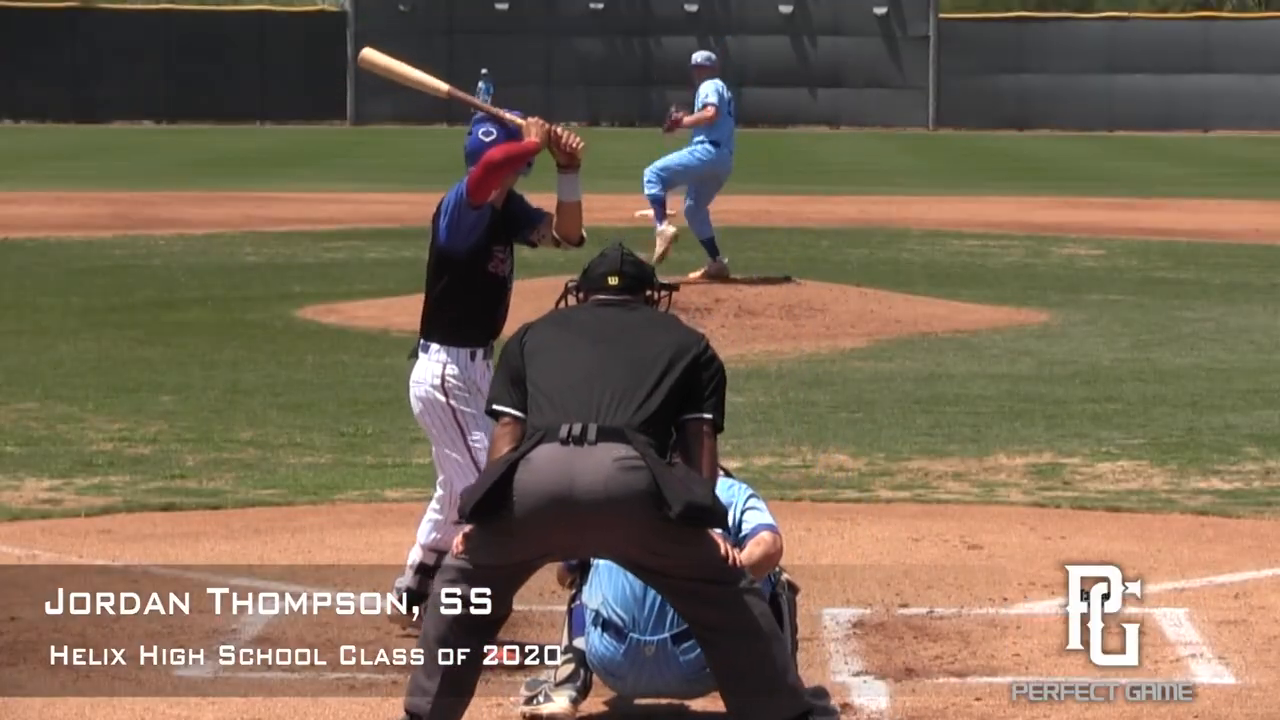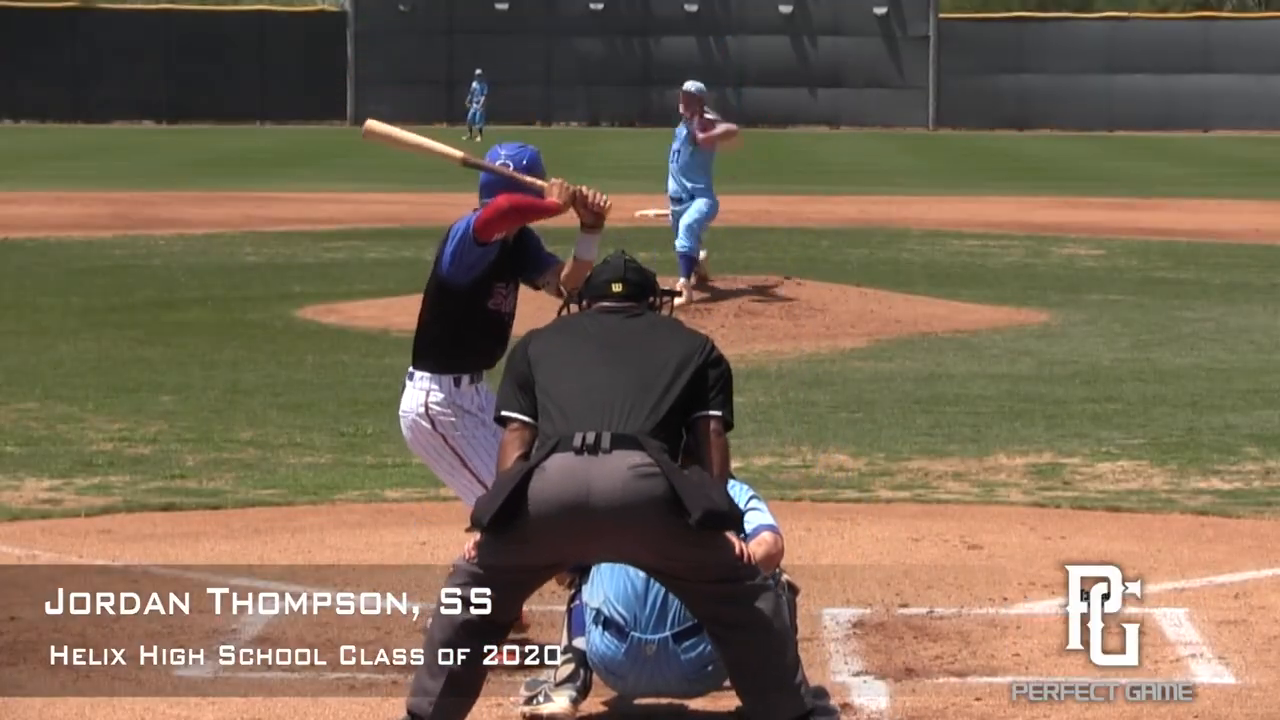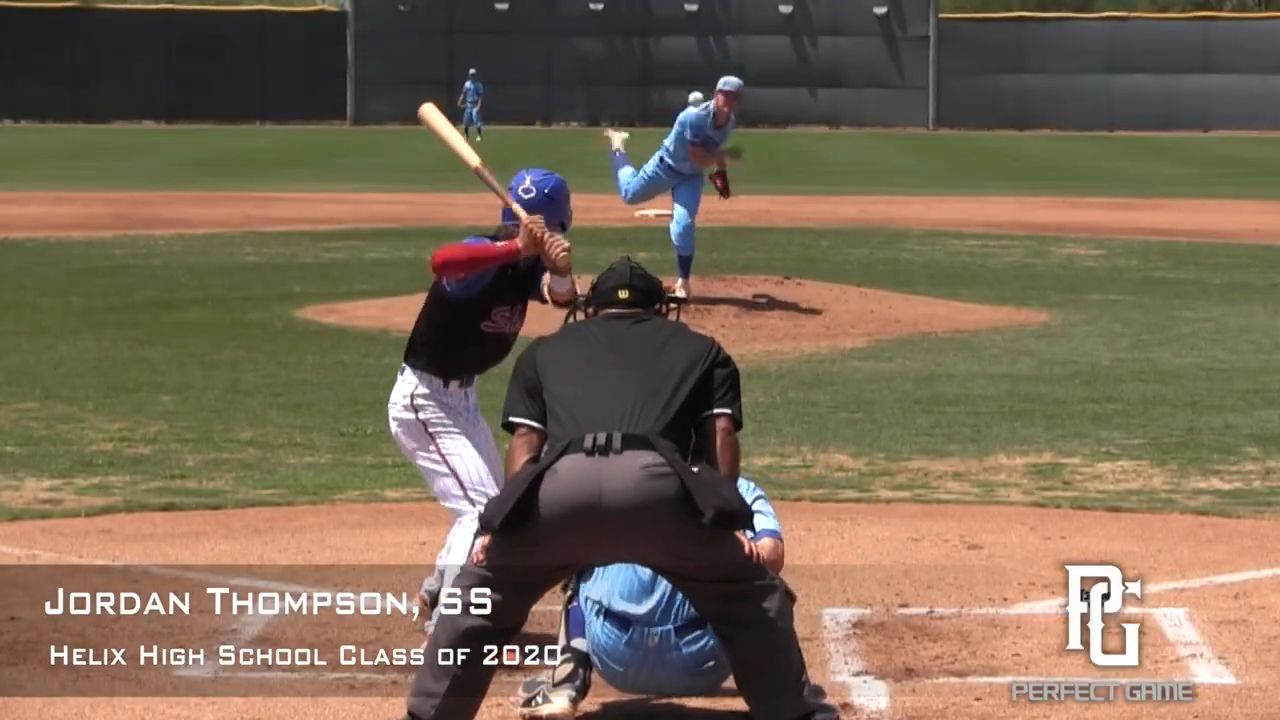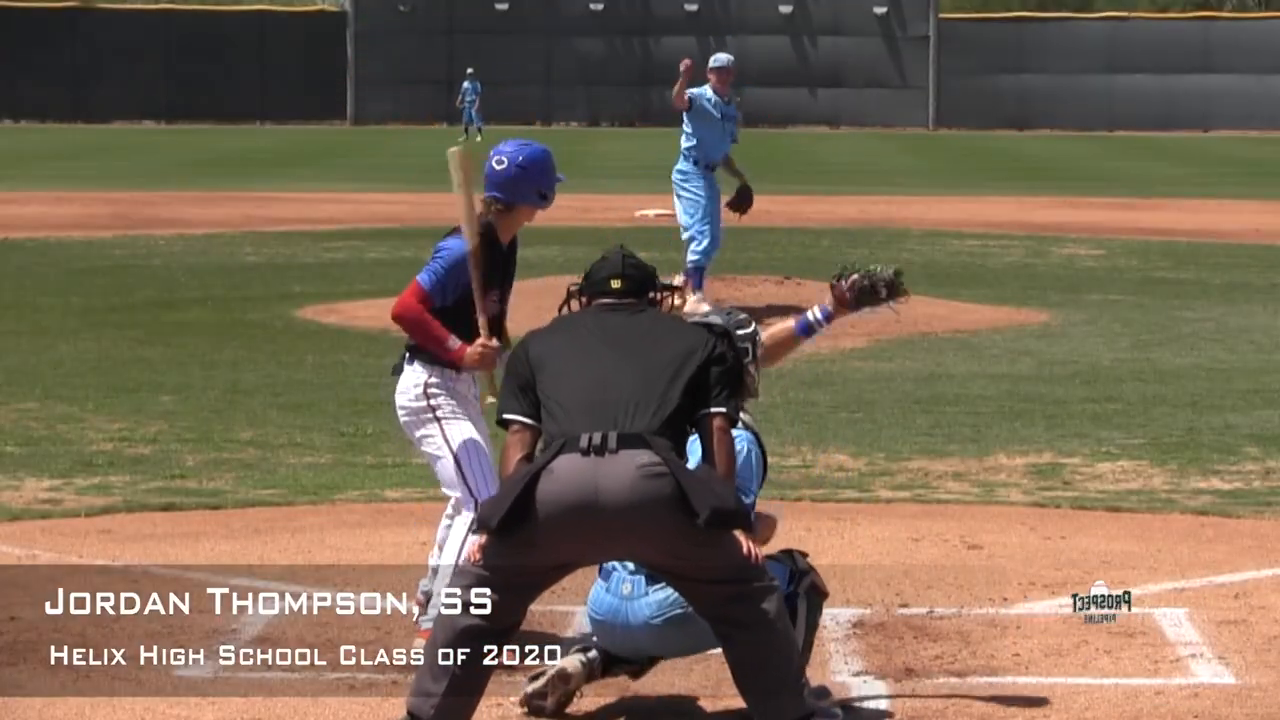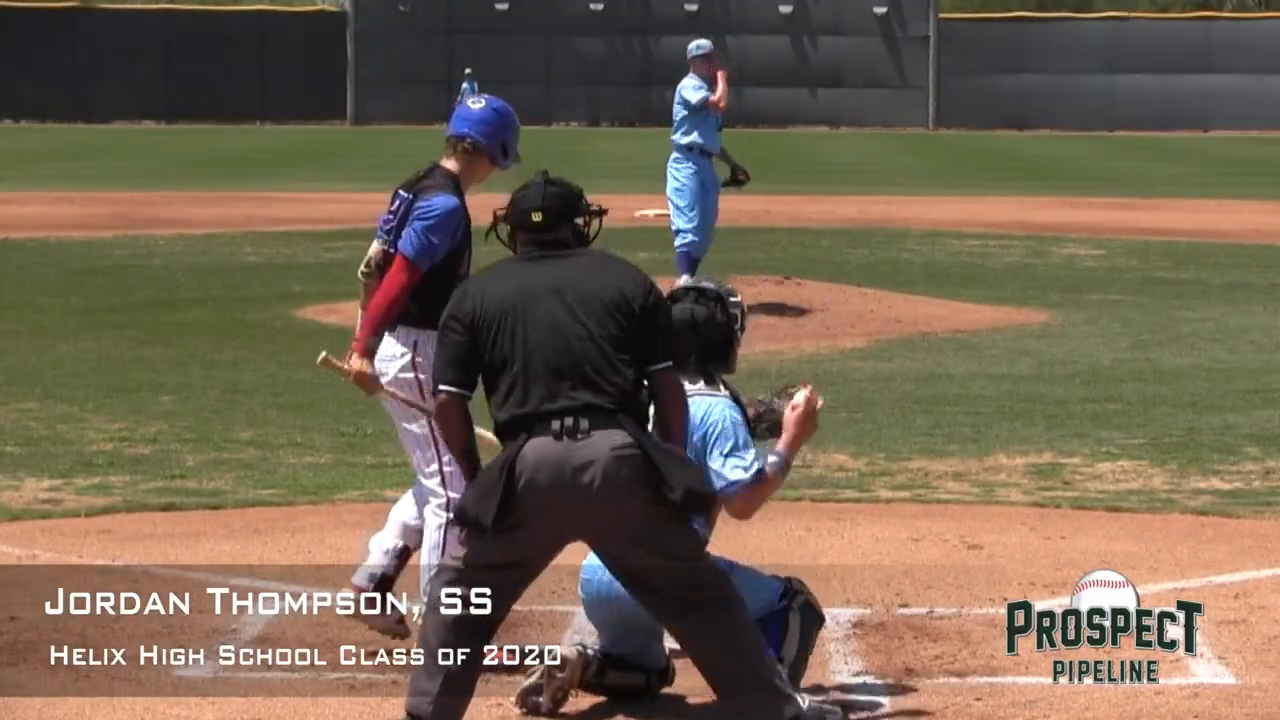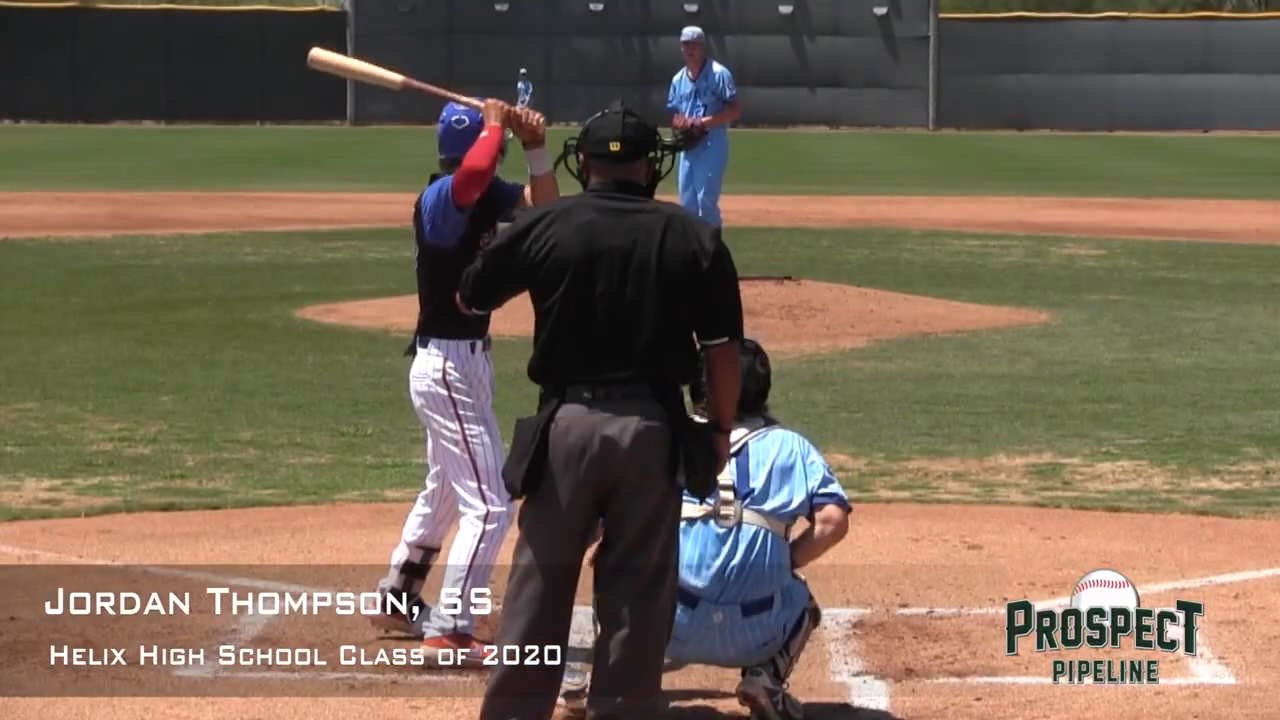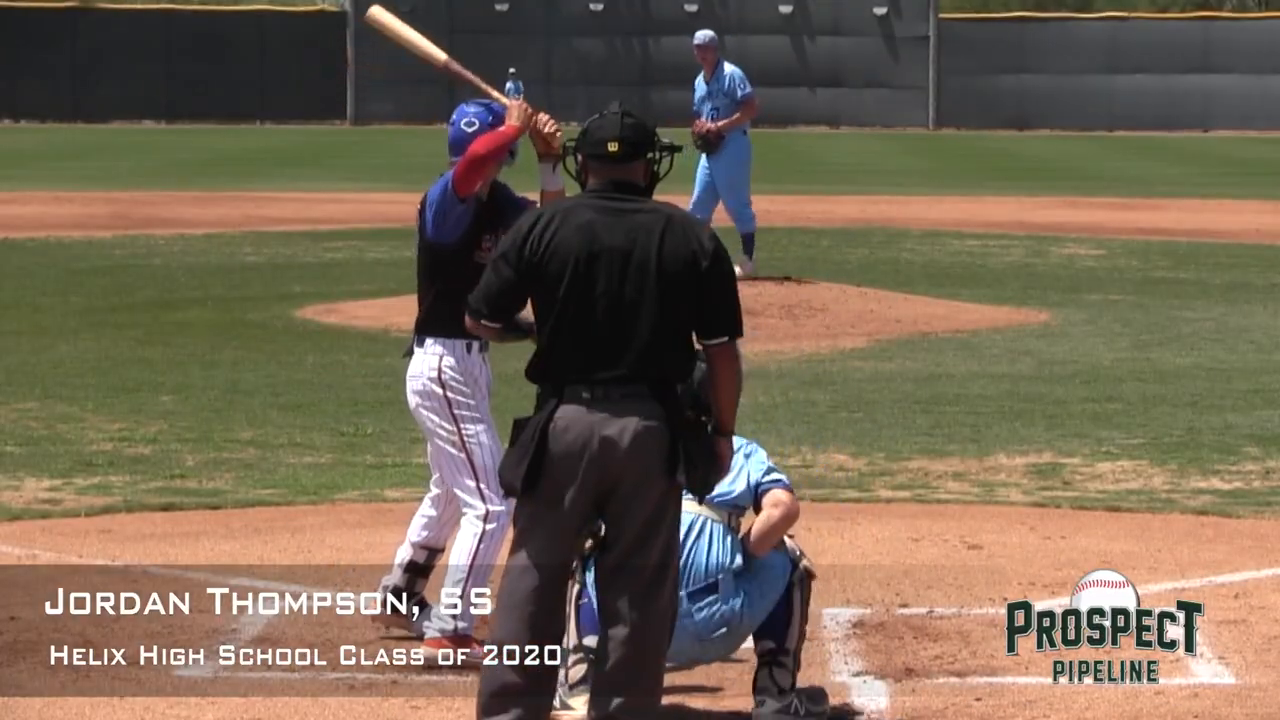
dt=0.4s
person 1, frame 1
left shoulder: (506, 207)
right shoulder: (461, 204)
left elbow: (566, 234)
right elbow: (490, 165)
left wrist: (567, 171)
right wrist: (532, 144)
left hip: (471, 368)
right hip: (446, 373)
left knee: (460, 491)
left ankle: (415, 593)
person 1, frame 2
left shoulder: (519, 241)
right shoulder: (470, 235)
left elbow: (567, 285)
right elbow: (499, 210)
left wrist: (589, 229)
right wrist: (553, 206)
left hip: (473, 394)
right hip: (434, 403)
person 1, frame 3
left shoulder: (531, 259)
right shoulder: (483, 252)
left elbow: (560, 296)
right elbow: (441, 260)
left wrist: (558, 270)
right wrist: (515, 249)
left hip: (458, 396)
right hip: (421, 401)
left knee: (490, 499)
right knee: (480, 507)
left ankle: (440, 590)
person 1, frame 4
left shoulder: (505, 242)
right shoulder: (464, 249)
right elbow: (405, 310)
left wrist: (503, 354)
right wrist: (459, 353)
left hip: (454, 384)
right hip: (432, 388)
left knee: (471, 494)
right knee: (482, 501)
left ankle: (436, 592)
right ankle: (438, 627)
person 1, frame 5
left shoulder: (419, 187)
right shoulder: (445, 204)
left elbow: (372, 268)
right elbow: (397, 281)
left wrist: (367, 344)
right wrist: (363, 349)
left hip: (403, 350)
right hip: (414, 358)
left knee: (436, 484)
right knee: (450, 491)
left ankle: (371, 583)
person 1, frame 6
left shoulder: (482, 192)
right shoulder: (440, 197)
left elbow: (545, 205)
right elbow: (473, 171)
left wrist: (536, 146)
right wrist: (495, 125)
left hip: (462, 362)
right hip: (448, 367)
left knee: (445, 491)
right knee: (490, 504)
left ankle: (396, 599)
right ankle: (448, 630)
person 1, frame 7
left shoulder: (493, 198)
right shoulder: (445, 196)
right elbow: (477, 157)
left wrist: (549, 160)
right wrist: (514, 125)
left hip: (464, 363)
right hip: (443, 367)
left knee: (450, 492)
right knee: (488, 506)
left ankle: (399, 597)
right ankle: (447, 631)
person 2, frame 1
left shoulder: (534, 332)
right shoulder: (687, 342)
left elbow: (508, 431)
right elbow: (701, 437)
left wrist: (486, 512)
right wrist: (705, 519)
left hip: (539, 477)
right hip: (631, 479)
left knee: (464, 588)
right knee: (725, 597)
person 2, frame 2
left shoulder: (539, 342)
right shoulder: (694, 345)
left elbow: (516, 437)
right elbow: (711, 435)
left wrist: (498, 518)
right wrist: (717, 519)
left hip: (554, 484)
right hip: (645, 483)
left knee: (474, 591)
right knee: (742, 596)
person 2, frame 3
left shoulder: (546, 348)
right shoulder: (700, 348)
left elbow: (525, 442)
right elbow: (721, 434)
left wrist: (506, 522)
right wrist: (726, 518)
left hip: (564, 486)
right hip: (656, 483)
left knee: (481, 594)
right knee: (748, 594)
person 2, frame 4
left shoulder: (540, 341)
right shoulder: (696, 339)
left elbow: (519, 438)
right elbow: (717, 432)
left wrist: (502, 520)
right wrist: (727, 518)
left hip: (561, 485)
right hip: (651, 482)
left knee: (479, 591)
right knee: (745, 591)
person 2, frame 5
left shoulder: (477, 292)
right shoulder: (627, 278)
left elbow: (447, 401)
right elbow: (668, 388)
left wrist: (475, 480)
right wrist: (673, 469)
left hip: (531, 464)
right hip: (620, 458)
left knee: (463, 589)
right knee: (697, 593)
person 2, frame 6
left shoulder: (542, 227)
right shoulder: (696, 237)
left elbow: (469, 300)
right elbow: (723, 351)
right wrist: (719, 429)
left hip: (566, 425)
right hip: (652, 428)
left knee: (541, 581)
right knee: (640, 592)
person 2, frame 7
left shoulder: (540, 227)
right shoulder: (693, 237)
left elbow: (480, 322)
right elbow: (722, 351)
right wrist: (722, 432)
left hip: (563, 425)
right hip: (650, 428)
left knee: (533, 576)
right knee: (640, 589)
person 3, frame 1
right shoulder: (732, 490)
left elbow: (565, 575)
right elbow: (768, 547)
left hip: (610, 665)
right hip: (697, 665)
left knee: (582, 580)
right knee: (774, 582)
left ankle: (565, 689)
person 3, frame 2
right shoulder: (733, 489)
right elbow: (770, 548)
left hip: (613, 666)
right hip: (698, 665)
left knee: (583, 577)
right knee: (772, 582)
left ankle: (565, 690)
person 3, frame 3
right shoulder: (741, 488)
right elbow: (771, 556)
left hip: (610, 653)
right hip: (699, 664)
left knee: (582, 577)
left ankle: (564, 690)
person 3, frame 4
right shoulder: (735, 439)
left elbow: (746, 357)
left wrist: (822, 315)
right wrist: (760, 528)
left hip: (606, 609)
right hip: (670, 609)
right knee: (796, 574)
left ankle: (581, 664)
person 3, frame 5
right shoulder: (716, 409)
right elbow: (743, 503)
right wrist: (789, 443)
left hip: (598, 576)
left knee: (644, 671)
right knee: (794, 603)
left ankle: (580, 665)
person 3, frame 6
right shoulder: (790, 445)
right elbow: (833, 522)
right wrist: (786, 563)
left hip: (672, 625)
right hip: (748, 636)
right knee: (797, 599)
right ankle: (765, 680)
person 3, frame 7
right shoulder: (737, 448)
right elbow: (782, 508)
right wrist: (741, 559)
right hip: (710, 627)
left knee: (591, 564)
right knee: (786, 560)
left ankle: (580, 689)
person 4, frame 1
left shoulder: (710, 87)
right shoulder: (724, 94)
left elbow: (710, 115)
left wrist: (683, 121)
right wrist: (682, 120)
left hip: (707, 153)
right hip: (724, 161)
left knee: (653, 174)
right knee: (695, 210)
left ankle: (663, 229)
right ankle: (717, 263)
person 4, frame 2
right shoulder: (687, 120)
left elbow: (731, 130)
left wrist: (705, 137)
left hip: (701, 199)
right hip: (678, 199)
left knee: (687, 228)
right knee: (687, 243)
left ankle: (685, 286)
right ankle: (697, 259)
person 4, frame 3
left shoulder: (728, 121)
right shoulder: (693, 117)
right elbow: (695, 153)
left wrist: (721, 176)
right wrist: (726, 155)
left hip: (690, 177)
right hip: (665, 166)
left knee: (683, 227)
right knee: (631, 194)
left ankle: (683, 283)
right ankle: (619, 148)
person 4, frame 4
left shoulder: (732, 111)
right shoulder: (699, 97)
right elbow: (678, 100)
left wrist: (742, 179)
right wrist: (684, 78)
left hip: (708, 175)
right hip: (689, 172)
left knee: (711, 240)
right knee: (700, 235)
left ankle: (687, 282)
right ankle: (695, 298)
person 4, frame 5
left shoulder: (707, 90)
right shoulder: (689, 86)
right elbow: (721, 104)
left wrist: (732, 162)
right wrist: (722, 75)
left hip: (706, 164)
right hip: (686, 163)
left knee: (705, 229)
right knee: (688, 226)
left ankle: (689, 279)
right ankle: (685, 282)
person 4, frame 6
left shoulder: (719, 74)
right shoulder: (678, 79)
left elbow: (735, 111)
right elbow: (674, 115)
left wrist: (702, 122)
right wrist: (681, 122)
left hip: (712, 144)
right hip: (688, 146)
left knee: (706, 200)
right knee: (688, 206)
person 4, frame 7
left shoulder: (732, 74)
right shoulder: (699, 81)
left elbow: (751, 109)
left wrist: (720, 126)
right wrist: (700, 127)
left hip: (733, 146)
left knee: (738, 205)
right knee: (698, 206)
left ankle: (747, 261)
